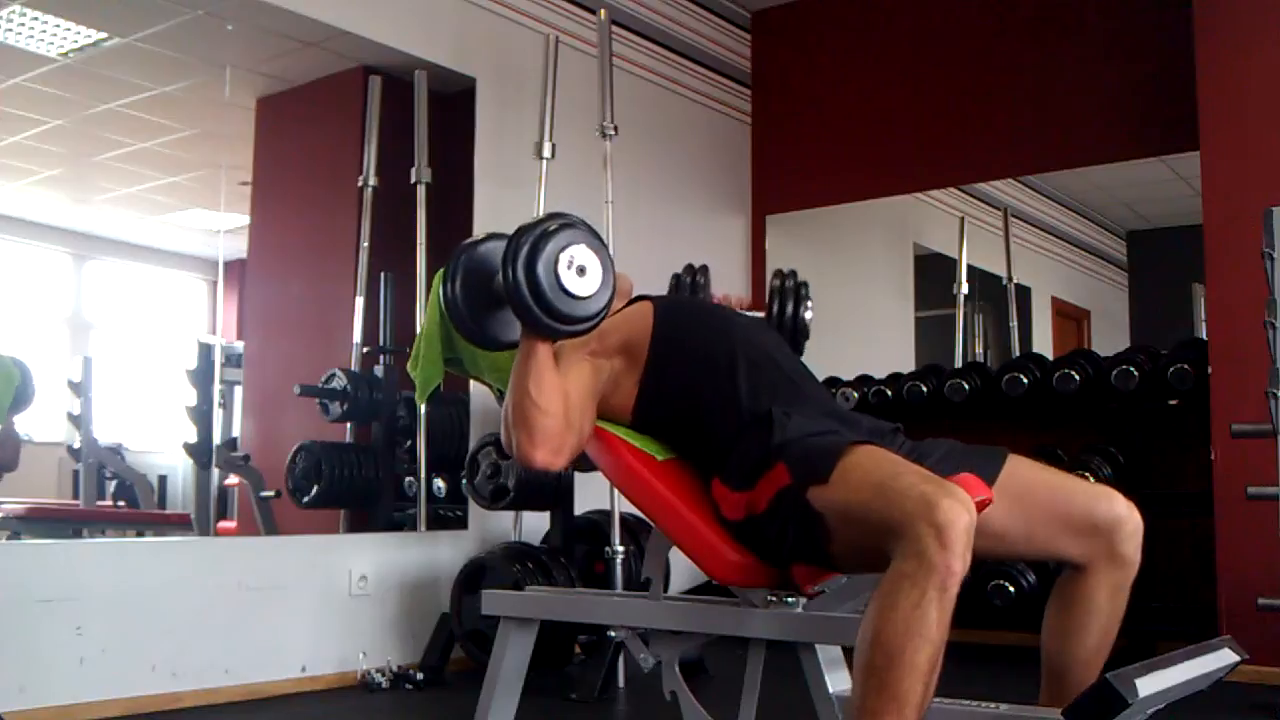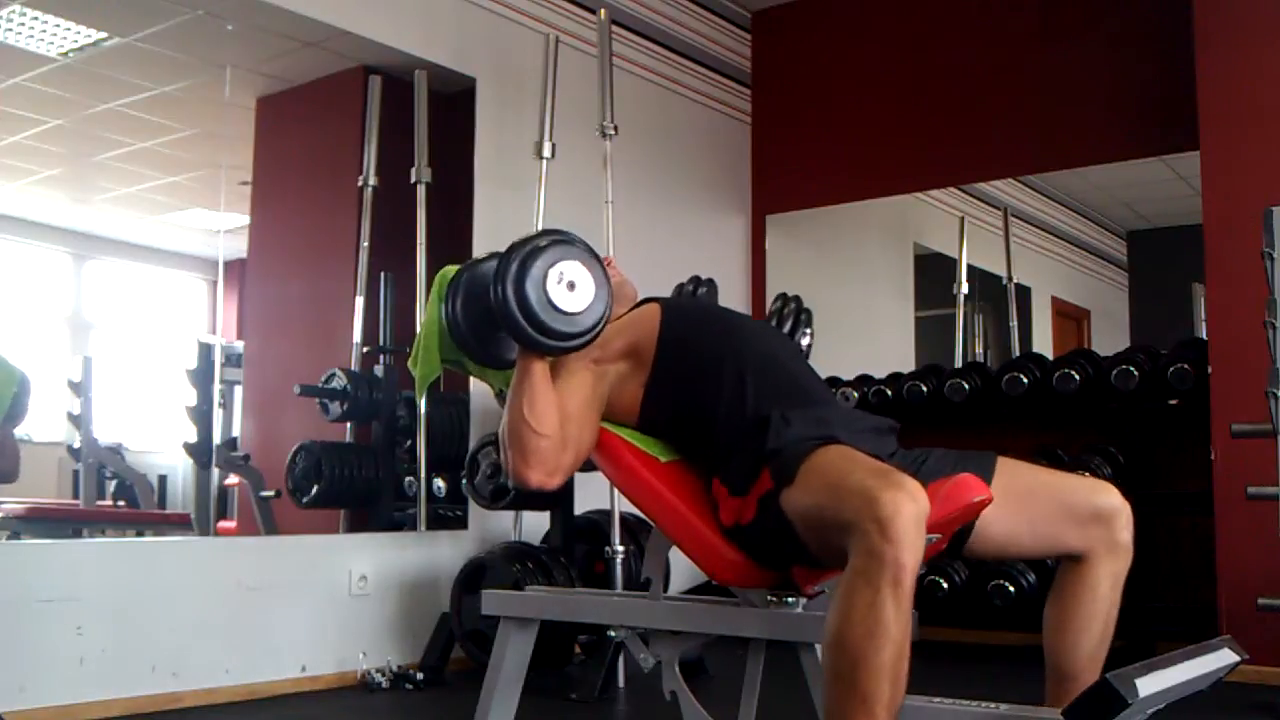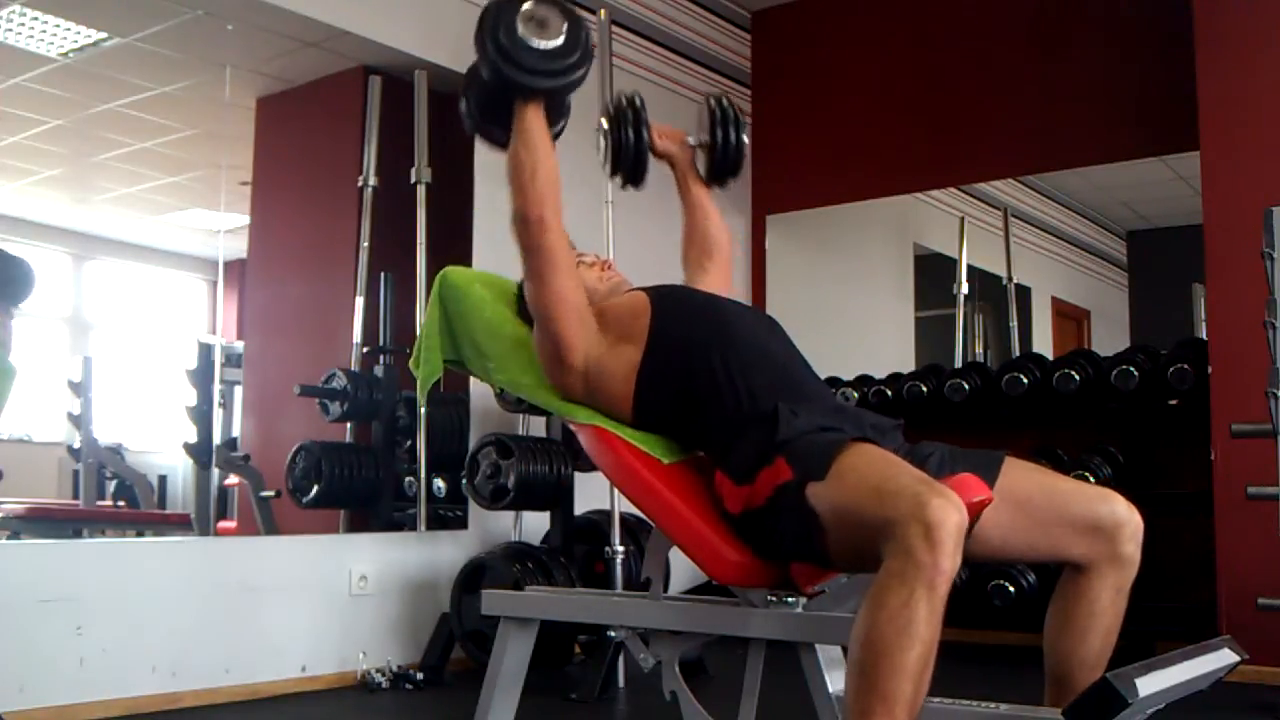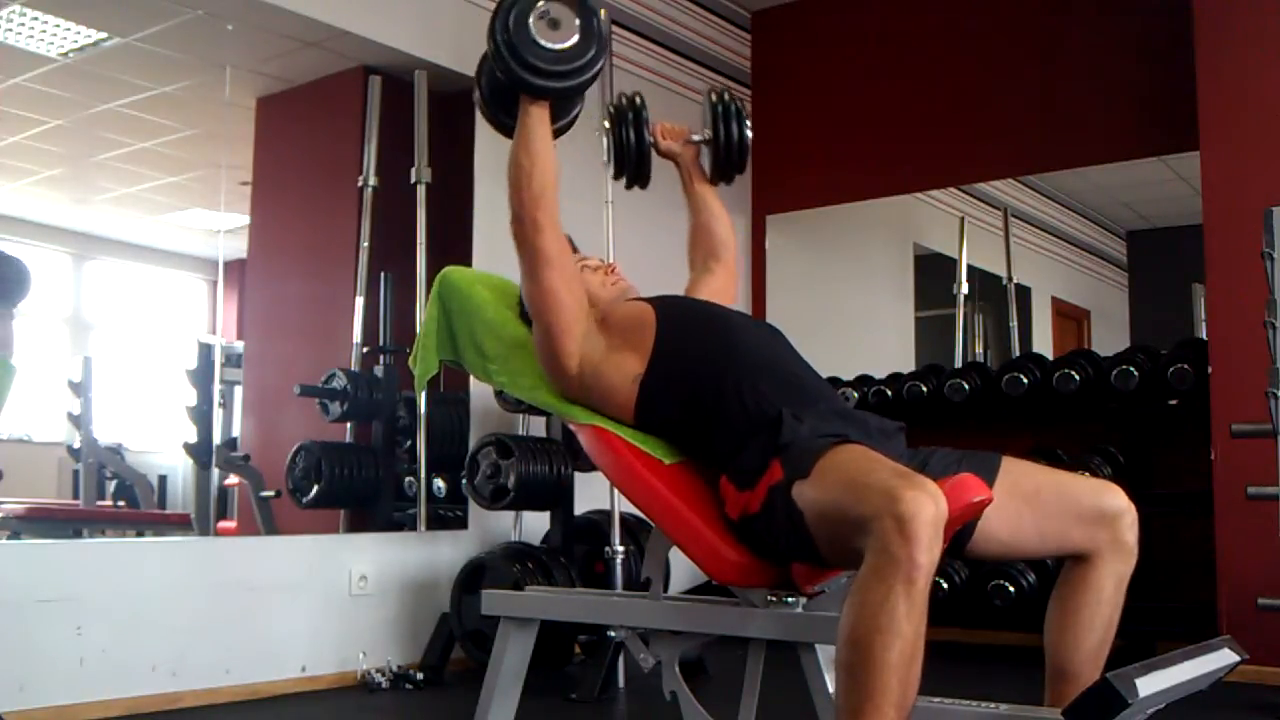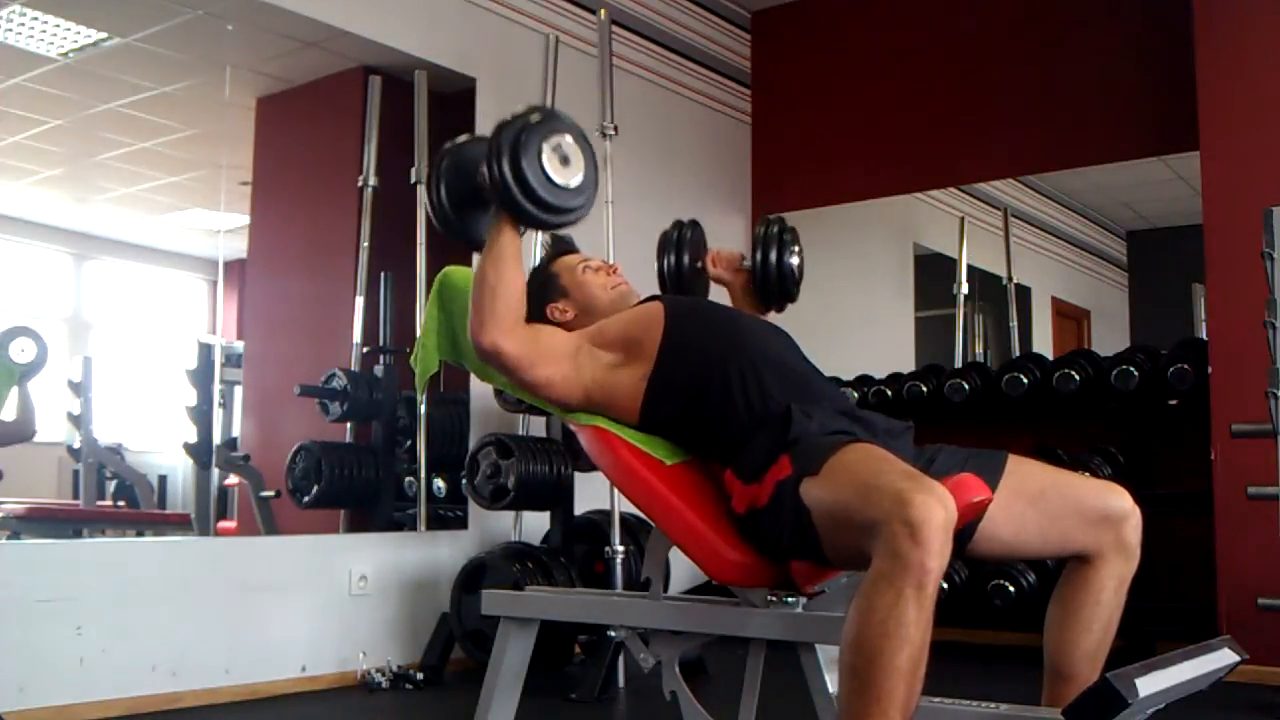
dt=1s
person 1, frame 1
left shoulder: (660, 324)
right shoulder: (588, 344)
right elbow: (541, 448)
left wrist: (744, 324)
left hip: (856, 437)
right hip: (779, 458)
left knee: (1114, 527)
right knee: (943, 525)
person 1, frame 2
left shoulder: (672, 327)
right shoulder: (593, 354)
right elbow: (537, 466)
left wrist: (767, 359)
left hip: (864, 446)
right hip: (777, 456)
left knee: (1104, 518)
right knee: (890, 516)
person 1, frame 3
left shoulder: (665, 318)
right shoulder: (578, 341)
left elbow: (713, 254)
right elbow: (536, 222)
left wrist: (685, 169)
right wrist: (530, 107)
left hip: (861, 437)
right hip: (778, 455)
left knee: (1113, 528)
right knee: (934, 524)
person 1, frame 4
left shoulder: (674, 324)
right shoulder: (580, 345)
left elbow: (717, 259)
right elbow: (536, 223)
left wrist: (689, 168)
right wrist: (536, 101)
left hip: (866, 442)
right hip: (778, 461)
left knee: (1110, 517)
right knee: (911, 515)
person 1, frame 5
left shoulder: (675, 333)
right shoulder: (586, 353)
right elbow: (498, 340)
left wrist: (745, 295)
right wrist: (507, 217)
left hip: (869, 436)
right hip: (787, 452)
left knee: (1113, 518)
right knee: (919, 521)
